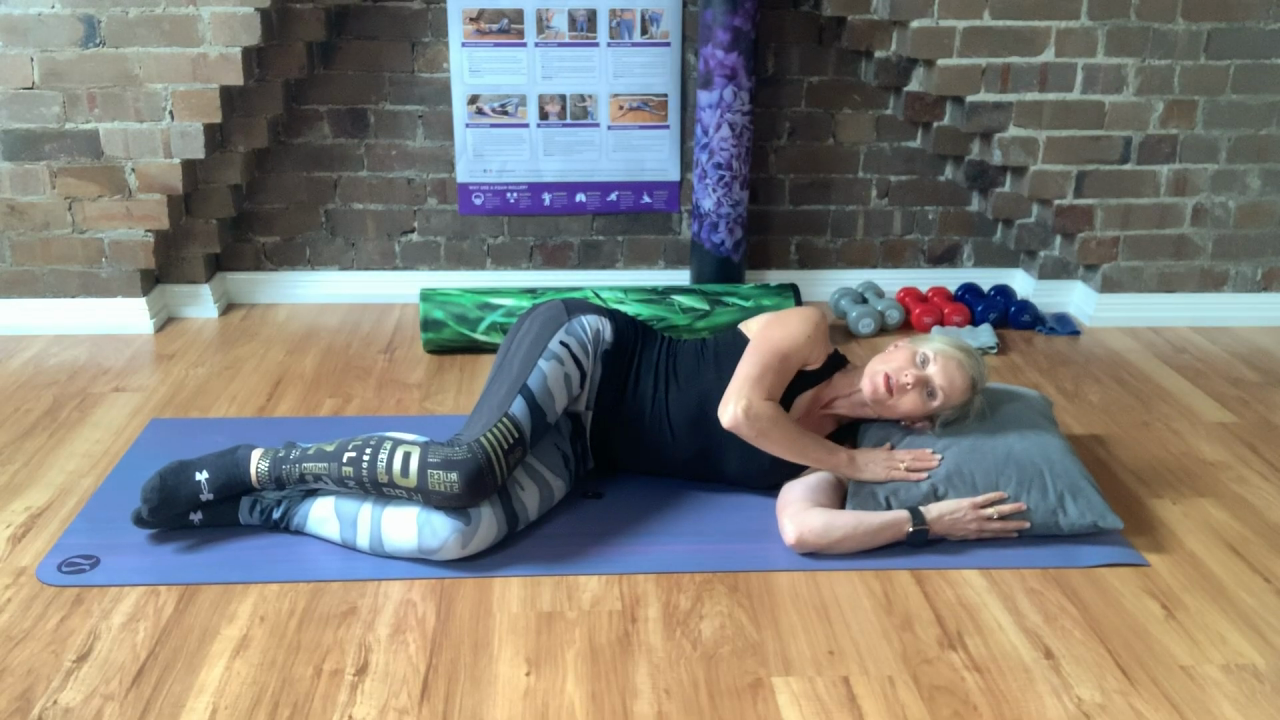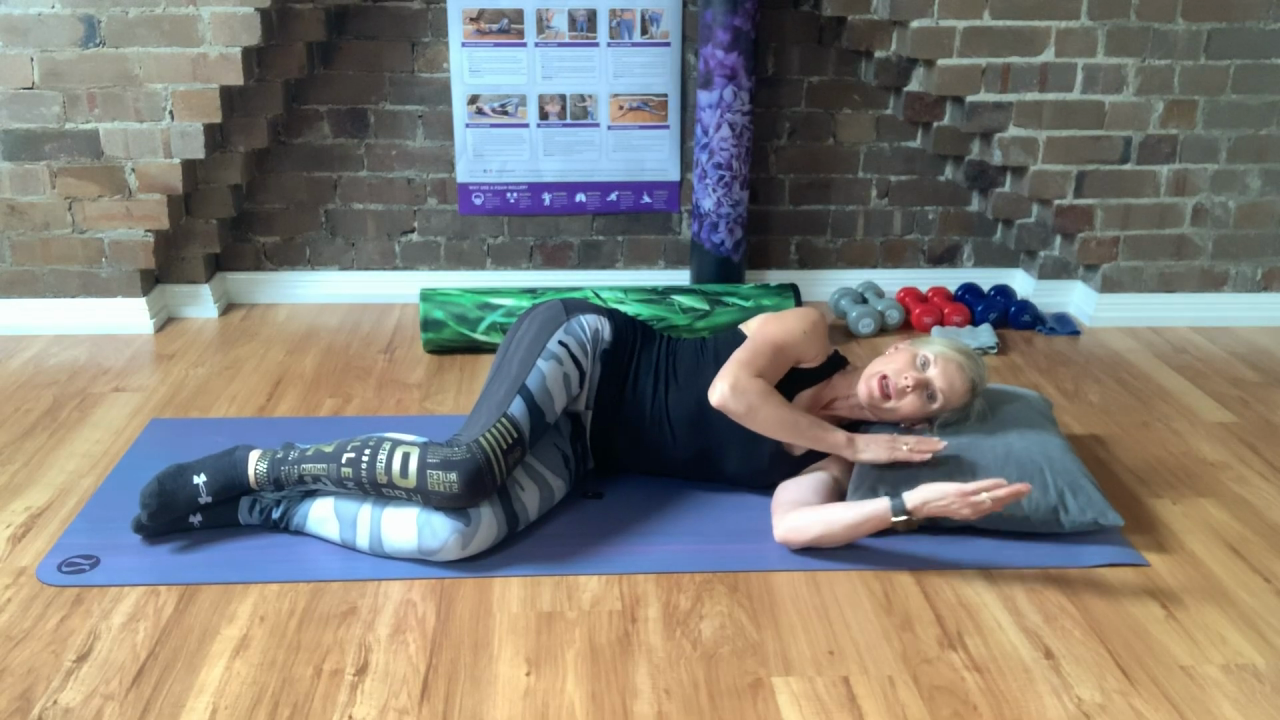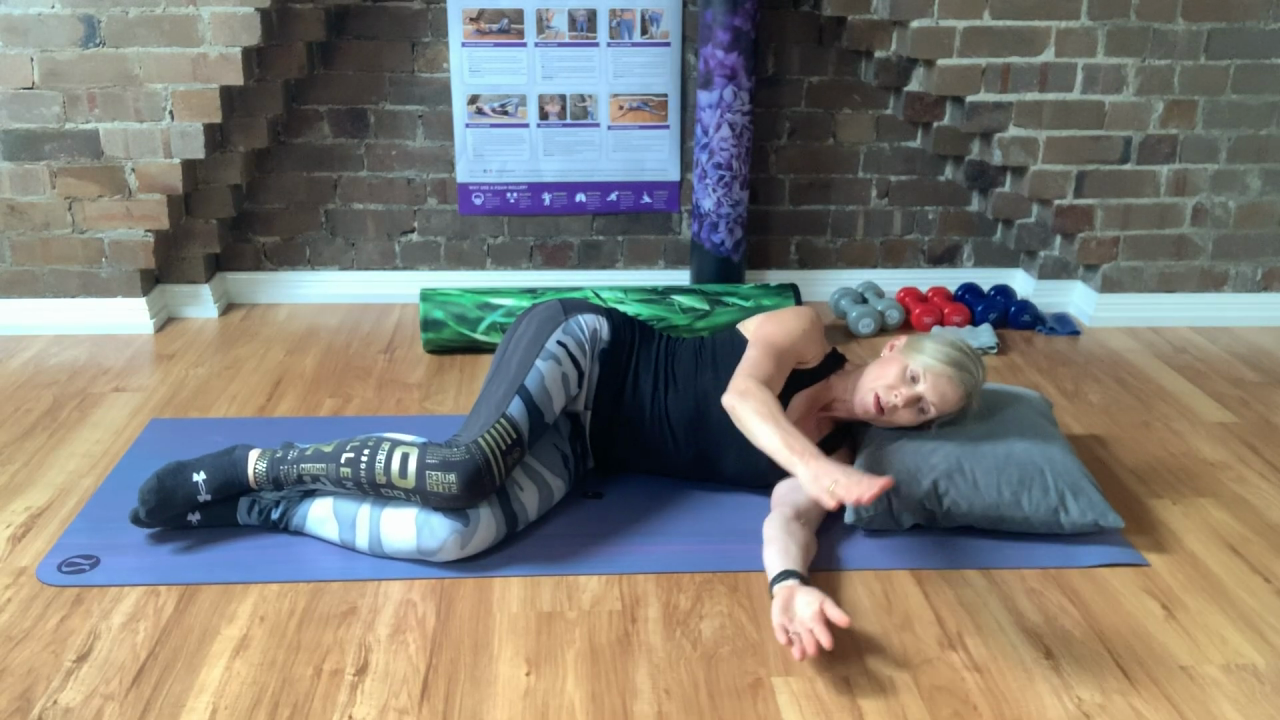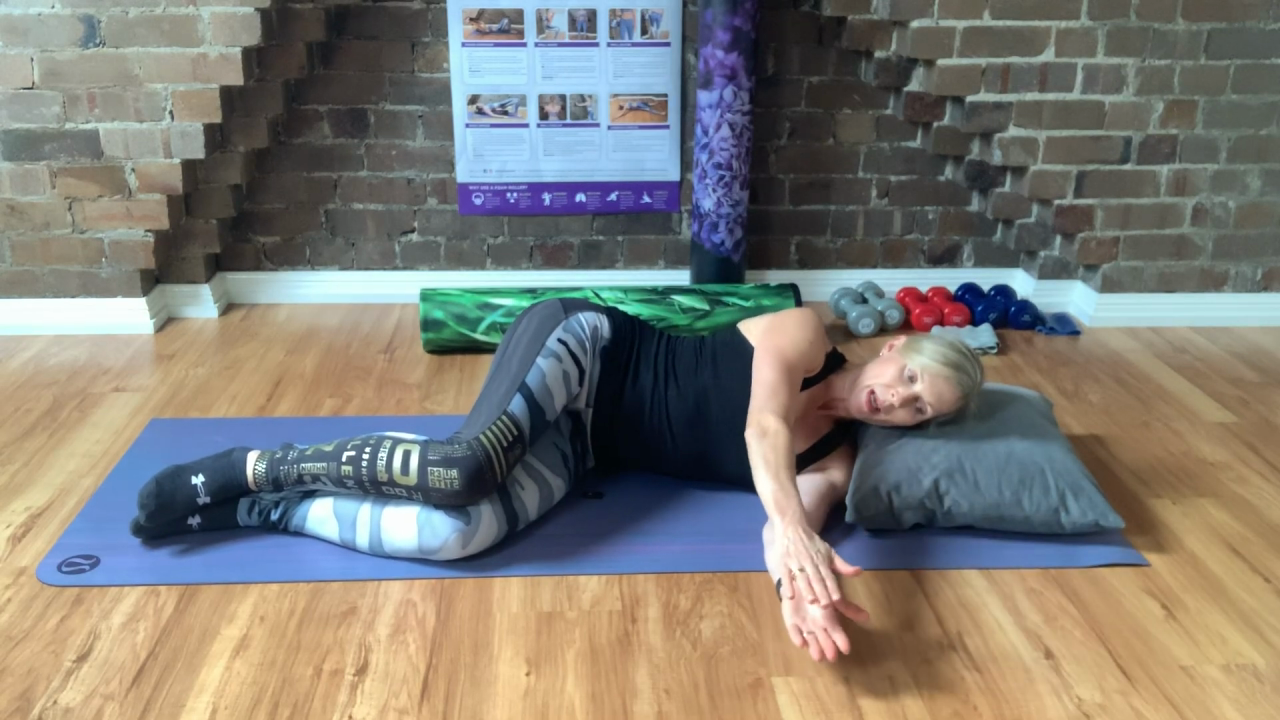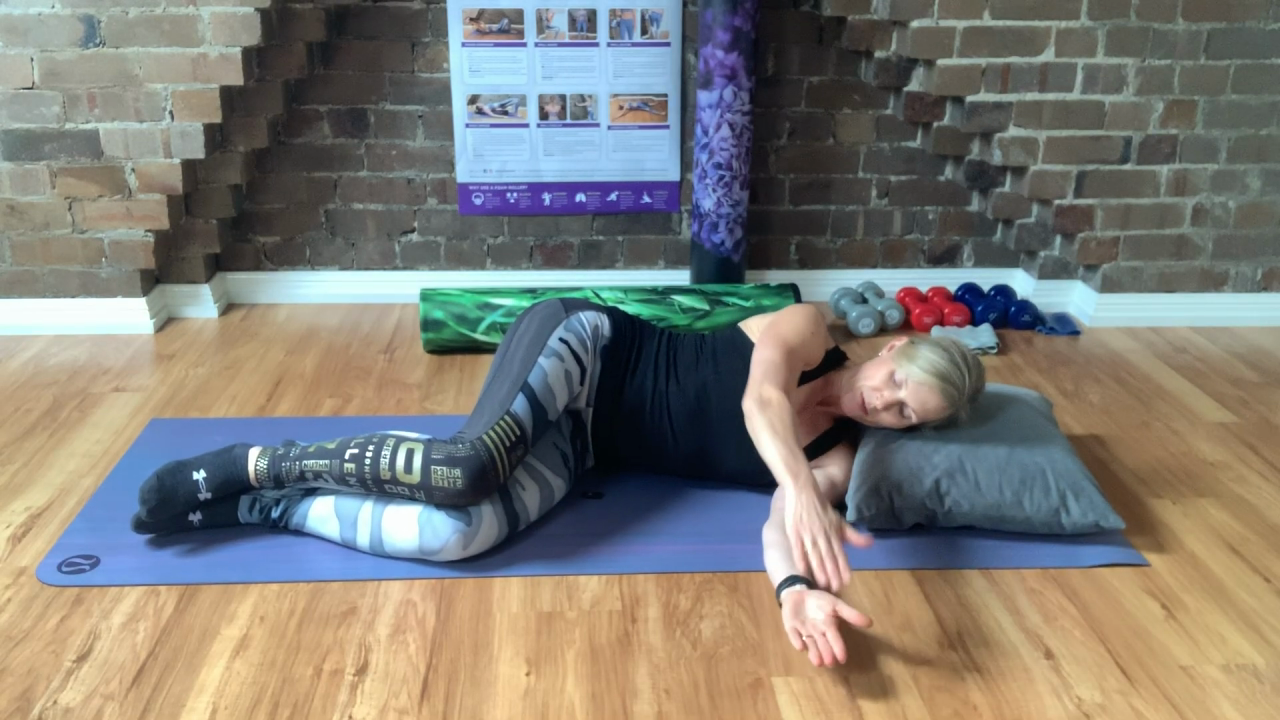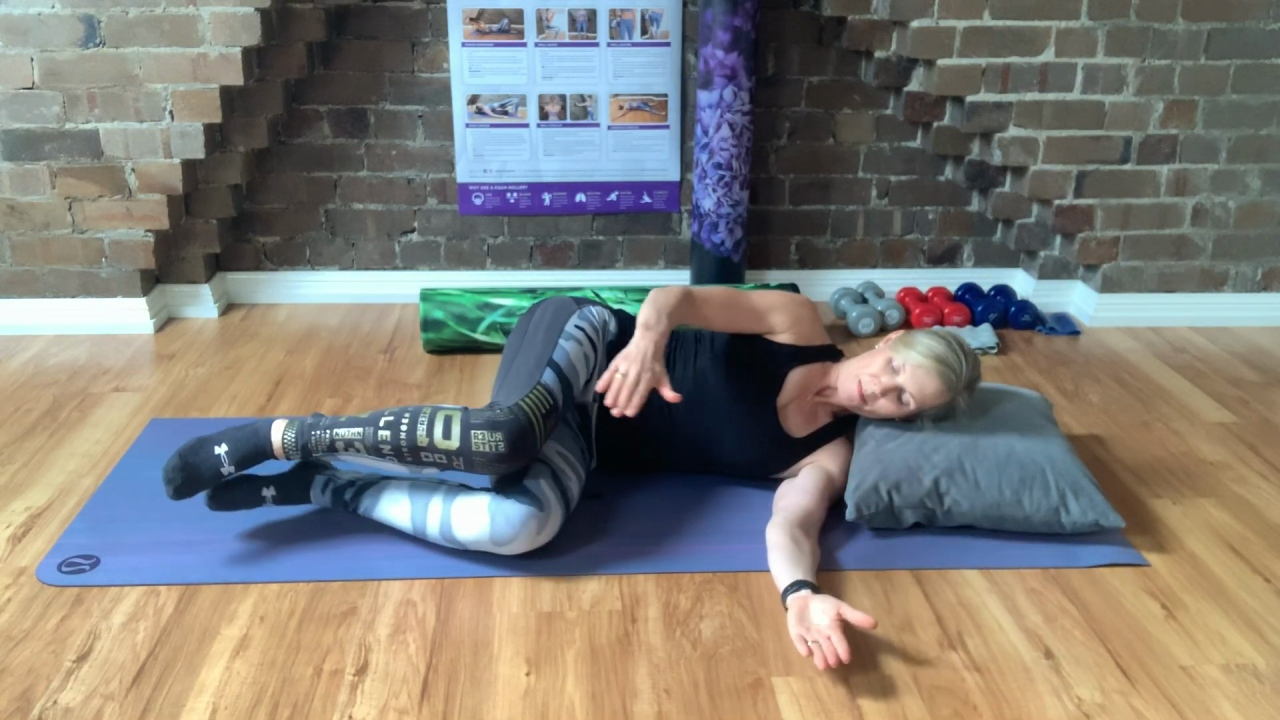
dt=0.5s
person 1, frame 1
left shoulder: (829, 454)
right shoulder: (811, 334)
left elbow: (804, 530)
right elbow: (738, 411)
left wrist: (929, 521)
right wrist: (859, 465)
left hip: (583, 451)
right hip: (581, 350)
left knee: (463, 533)
right knee: (464, 472)
left ankle: (265, 506)
right ankle: (251, 465)
person 1, frame 2
left shoulder: (826, 455)
right shoulder: (811, 333)
left elbow: (793, 526)
right elbow: (726, 391)
left wrist: (914, 506)
right wrist: (855, 444)
left hip: (584, 449)
right hip: (582, 350)
left knee: (462, 532)
right knee: (463, 473)
left ankle: (264, 507)
right ankle: (250, 467)
person 1, frame 3
left shoulder: (837, 456)
right shoulder: (807, 332)
left elbow: (785, 515)
right elbow: (742, 395)
left wrist: (788, 584)
right wrist: (811, 463)
left hip: (580, 448)
right hip: (579, 347)
left knee: (462, 531)
right knee: (461, 471)
left ankle: (259, 507)
right ankle: (249, 464)
person 1, frame 4
left shoulder: (833, 462)
right shoulder: (807, 333)
left elbow: (794, 519)
right elbow: (759, 425)
left wrist: (798, 590)
right wrist: (797, 533)
left hip: (582, 447)
right hip: (579, 348)
left knee: (462, 529)
right knee: (463, 467)
left ankle: (261, 509)
right ankle: (248, 466)
person 1, frame 5
left shoulder: (840, 458)
right shoulder: (812, 331)
left elbow: (782, 521)
right elbow: (757, 391)
left wrist: (798, 590)
right wrist: (792, 466)
left hip: (583, 443)
right hip: (580, 344)
left knee: (467, 530)
right knee: (468, 466)
left ankle: (260, 508)
right ankle: (249, 462)
person 1, frame 6
left shoulder: (831, 456)
right shoulder: (799, 322)
left elbow: (790, 523)
right elbow: (675, 294)
left wrist: (801, 595)
right wrist: (649, 340)
left hip: (591, 442)
right hip: (585, 341)
left knee: (526, 519)
right knee: (500, 437)
left ankle: (322, 487)
right ankle: (275, 438)
